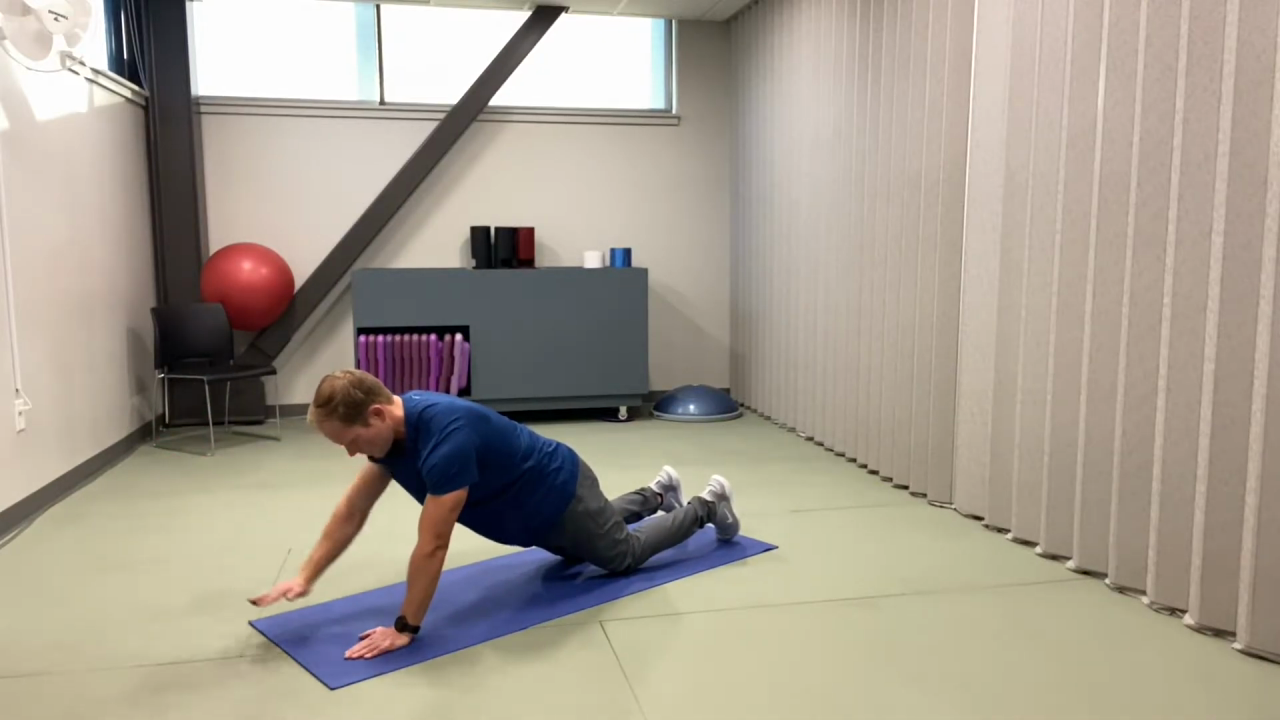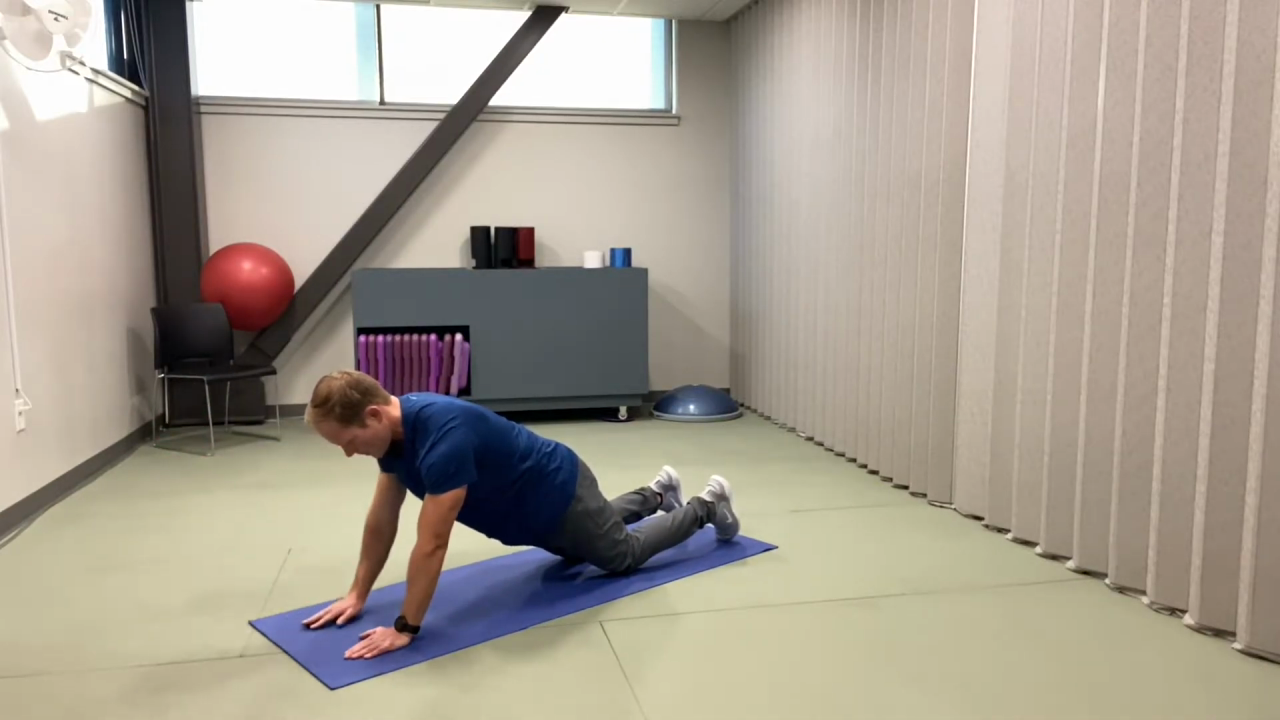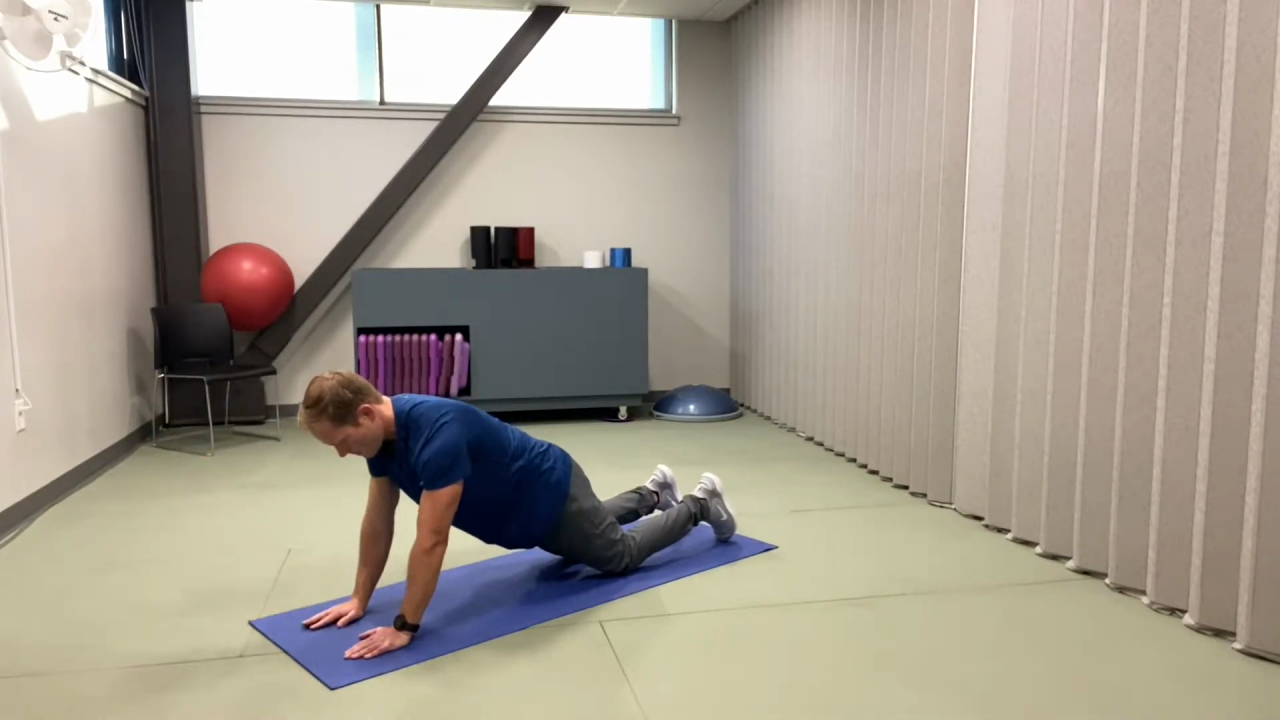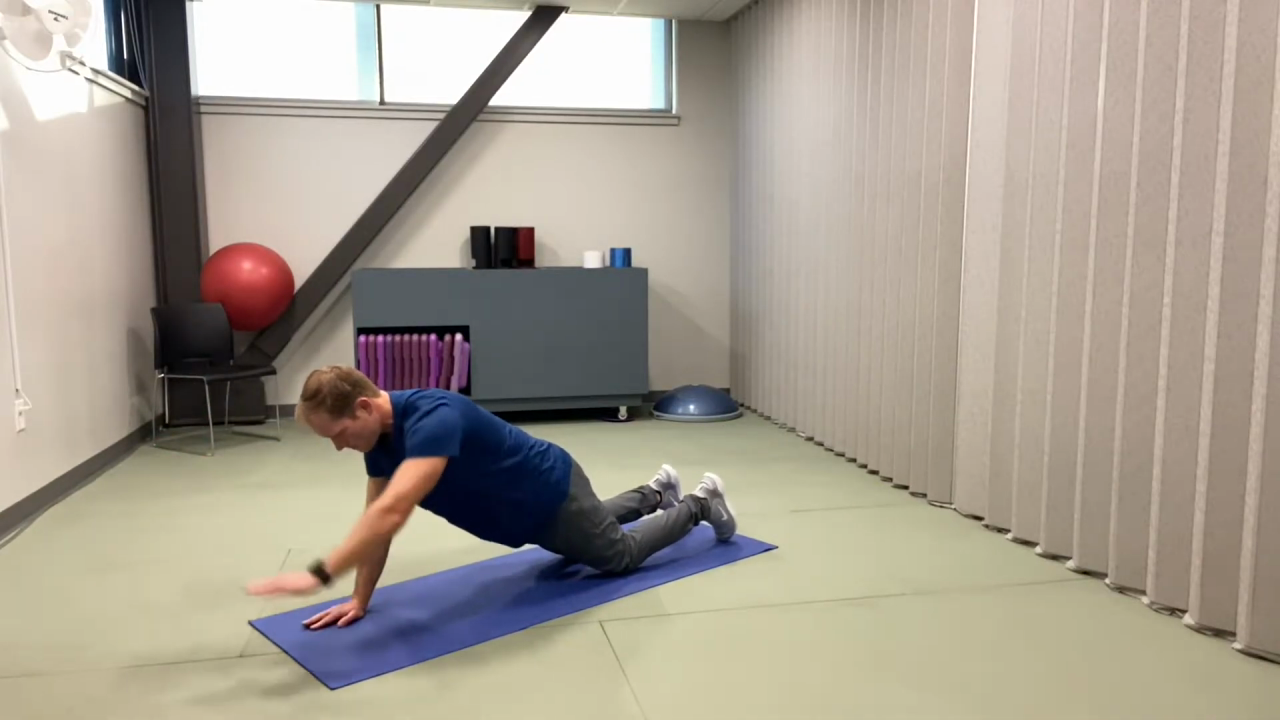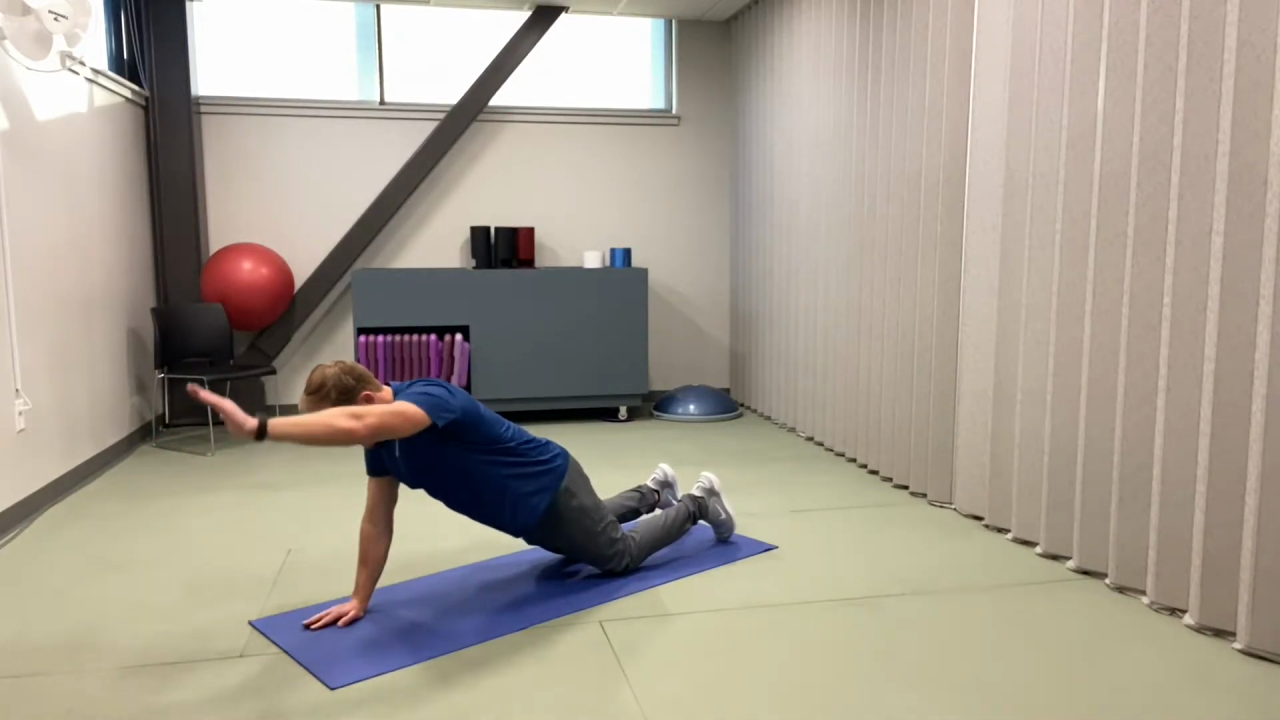
dt=0.3s
person 1, frame 1
left shoulder: (445, 438)
right shoulder: (390, 426)
left elbow: (431, 546)
right elbow: (353, 508)
left wrist: (404, 628)
right wrist: (305, 577)
left hip: (559, 494)
right hip: (531, 506)
left knee: (624, 555)
right knee: (574, 553)
left ankle: (706, 507)
right ankle: (655, 494)
person 1, frame 2
left shoulder: (443, 436)
right shoulder: (393, 429)
left elbow: (431, 545)
right elbow: (381, 520)
left wrist: (406, 628)
right wrist: (358, 594)
left hip: (558, 492)
right hip: (531, 505)
left knee: (624, 556)
right knee: (574, 553)
left ankle: (707, 507)
right ankle: (657, 494)
person 1, frame 3
left shoulder: (436, 432)
right shoulder: (382, 433)
left elbow: (431, 541)
right elbow: (377, 524)
left wrist: (405, 626)
right wrist: (359, 598)
left hip: (551, 493)
right hip: (523, 507)
left knee: (619, 556)
right knee: (574, 549)
left ankle: (699, 505)
right ankle: (652, 494)
person 1, frame 4
left shoulder: (431, 419)
right shoulder: (379, 436)
left elbow: (393, 511)
right elbow: (376, 518)
left wrist: (319, 574)
right wrist: (360, 598)
left hip: (550, 494)
right hip: (526, 512)
left knee: (622, 555)
right knee: (576, 550)
left ankle: (701, 504)
right ankle: (653, 491)
person 1, frame 5
left shoulder: (429, 399)
right shoulder: (386, 437)
left elbow: (353, 428)
right elbow: (377, 523)
left wrist: (257, 428)
right wrist: (360, 599)
left hip: (552, 489)
right hip: (529, 509)
left knee: (618, 554)
right knee: (577, 549)
left ankle: (696, 504)
right ankle: (651, 493)
